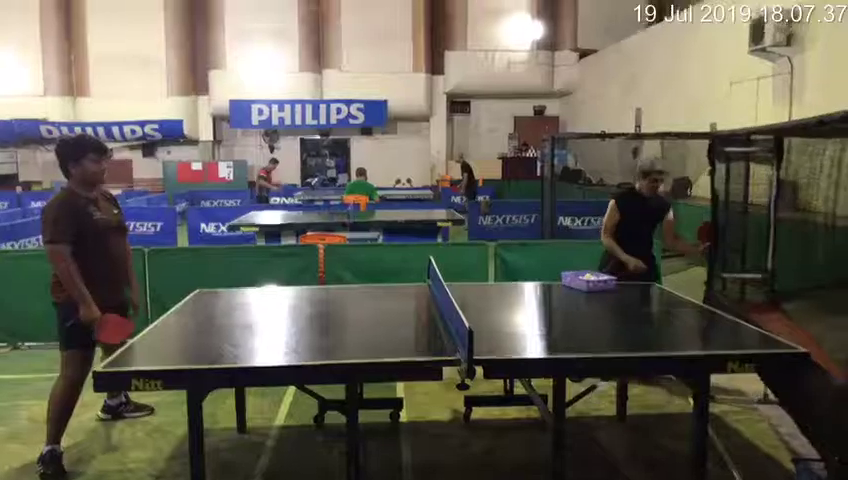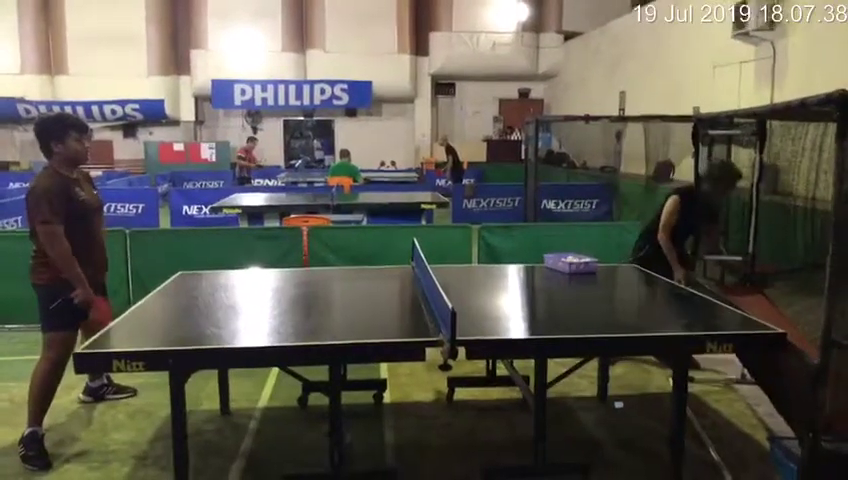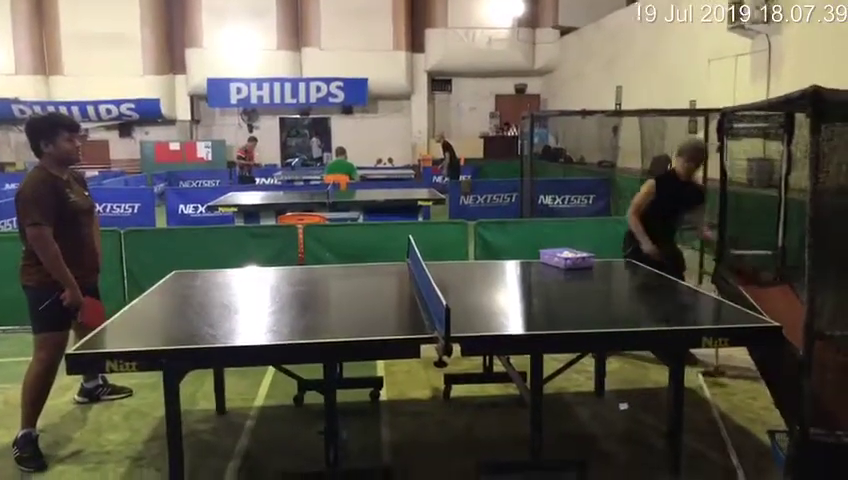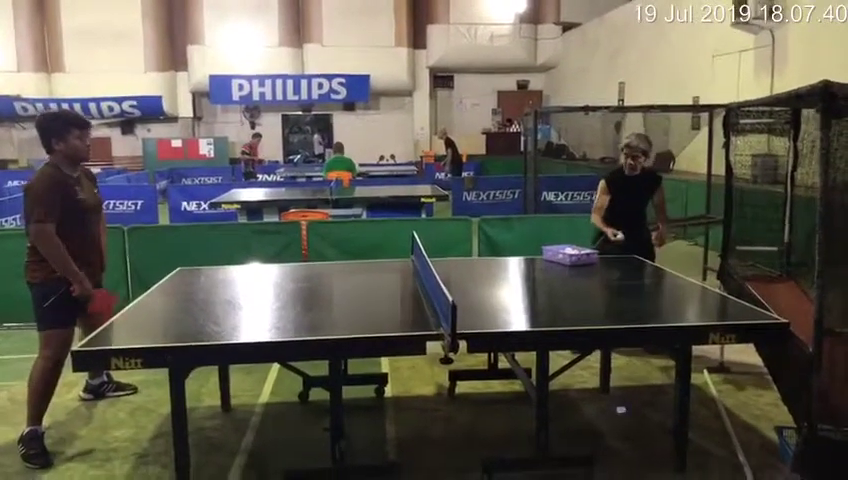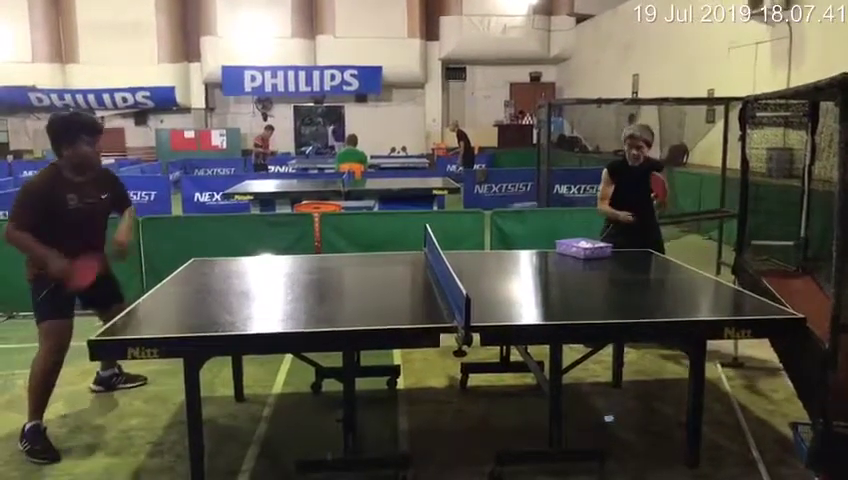
dt=1s
person 1, frame 1
left shoulder: (107, 199)
right shoulder: (62, 207)
right elbow: (60, 259)
left wrist: (131, 288)
right wrist: (85, 304)
left hip: (113, 297)
right hip: (80, 304)
left knee: (117, 353)
right knee: (73, 374)
left ankle: (115, 403)
right ankle: (50, 452)
person 1, frame 2
left shoulder: (82, 178)
right shoulder: (47, 186)
right elbow: (53, 241)
left wrist: (94, 276)
right wrist: (79, 284)
left hip: (90, 276)
right hip: (61, 283)
left knee: (99, 332)
right knee: (56, 353)
left ankle: (96, 384)
right ankle: (32, 434)
person 1, frame 3
left shoulder: (75, 178)
right shoulder: (36, 186)
left elbow: (90, 220)
right elbow: (40, 241)
left wrist: (93, 265)
right wrist: (68, 285)
left hip: (83, 277)
right hip: (50, 284)
left knee: (91, 332)
right knee: (48, 354)
left ankle: (91, 385)
right ankle: (26, 436)
person 1, frame 4
left shoulder: (86, 176)
right shoulder: (46, 182)
right elbow: (42, 236)
left wrist: (98, 265)
right wrist: (76, 278)
left hip: (86, 274)
right hip: (55, 280)
left knee: (98, 329)
right knee: (54, 351)
left ankle: (96, 382)
right ankle: (31, 433)
person 1, frame 5
left shoulder: (103, 177)
right shoulder: (40, 186)
left elbow: (125, 206)
right elbow: (12, 232)
left wrist: (125, 229)
right wrist: (49, 258)
right hip: (52, 274)
left knee: (119, 318)
right knee: (54, 343)
left ankle: (108, 373)
right ankle: (32, 428)
person 2, frame 1
left shoulder: (663, 206)
right shoulder: (619, 202)
left elbow: (672, 241)
right elbow: (606, 237)
left wrist: (697, 250)
right wrist: (627, 259)
left hip: (645, 265)
right hip: (617, 265)
person 2, frame 2
left shoulder: (710, 208)
right shoulder: (680, 197)
left elbow: (711, 242)
right elbow: (662, 235)
right wrist: (676, 268)
left hip: (675, 251)
right hip: (650, 249)
person 2, frame 3
left shoulder: (696, 192)
right shoulder: (656, 183)
left elbow: (699, 224)
right elbow: (632, 215)
right wrist: (645, 242)
left hip: (665, 246)
right hip: (641, 246)
person 2, frame 4
left shoulder: (653, 180)
right shoulder: (609, 181)
left elbow: (660, 212)
right elbow: (596, 214)
left wrist: (662, 229)
right wrist: (607, 230)
left hip: (640, 239)
right hip: (612, 241)
person 2, frame 5
left shoulder: (656, 168)
right shoulder: (612, 169)
right elbow: (602, 204)
right wrist: (618, 215)
left hip: (647, 230)
right hip: (617, 231)
